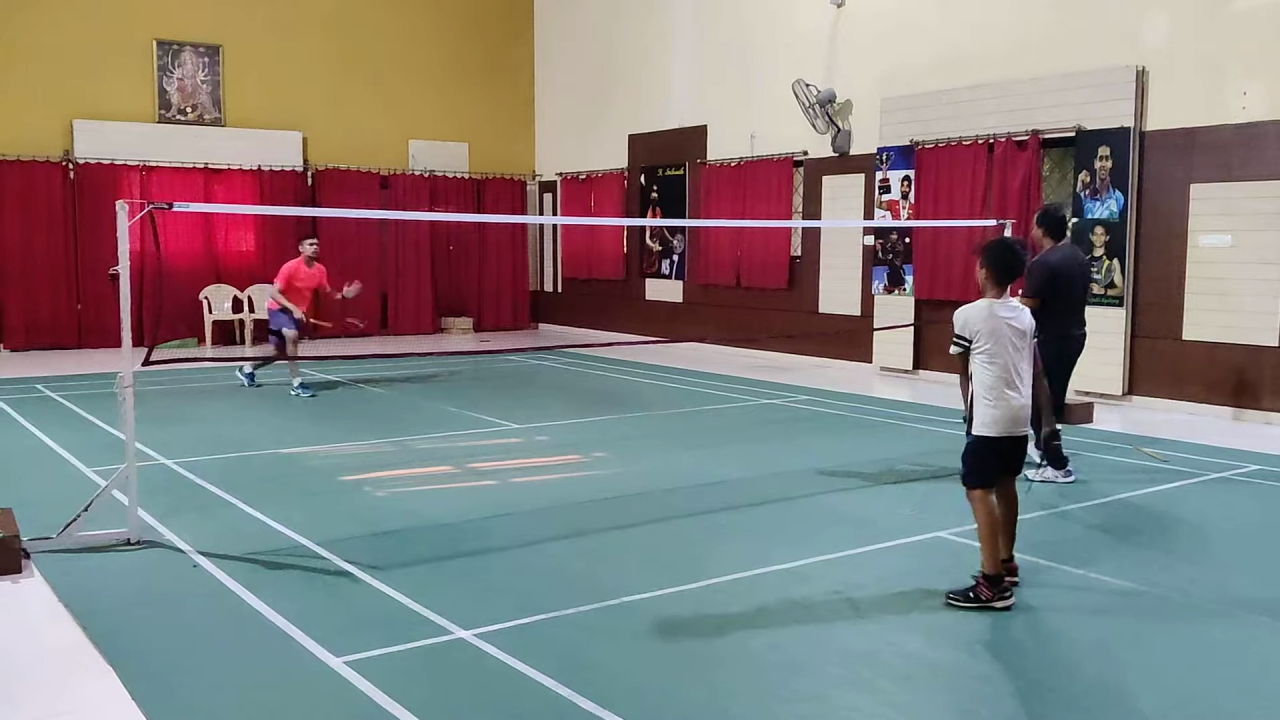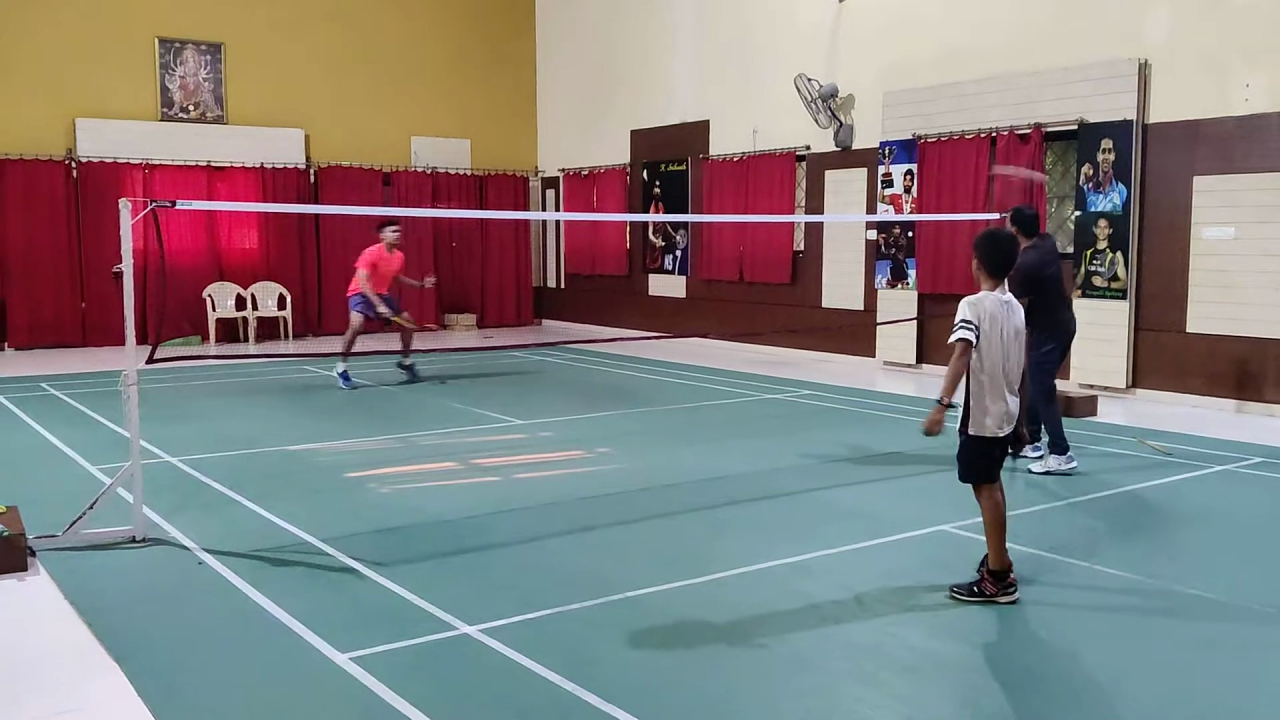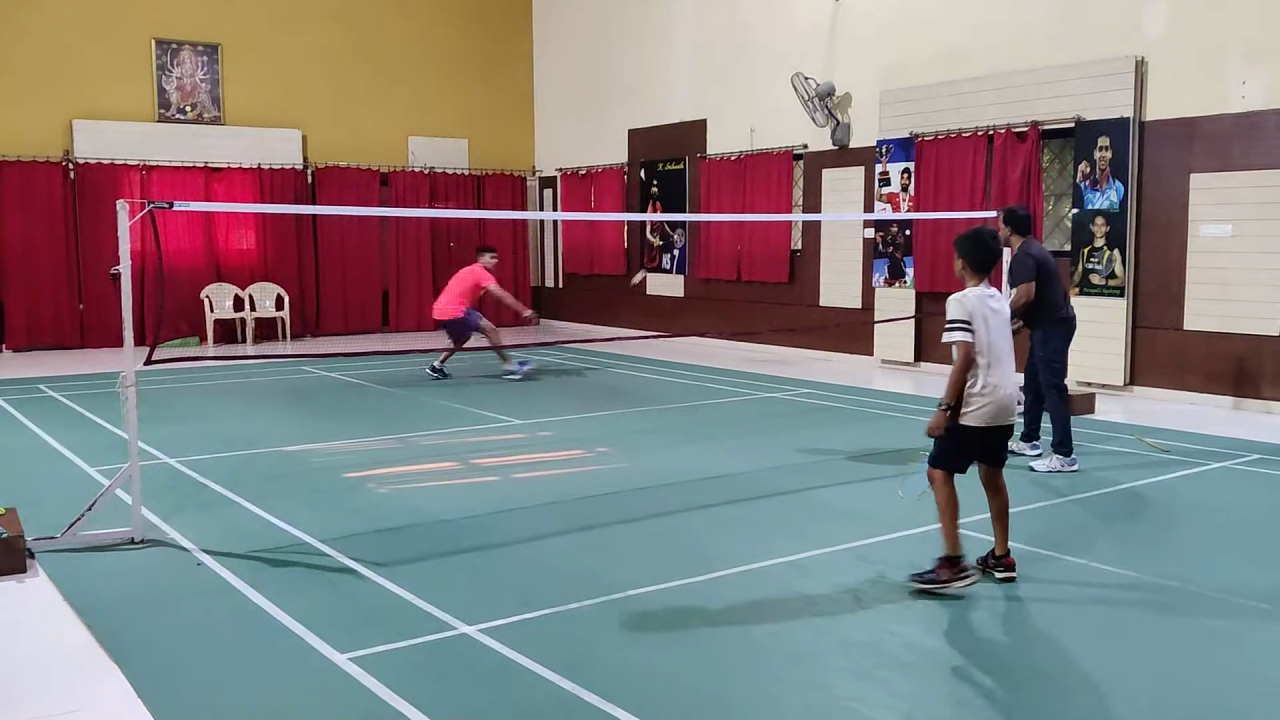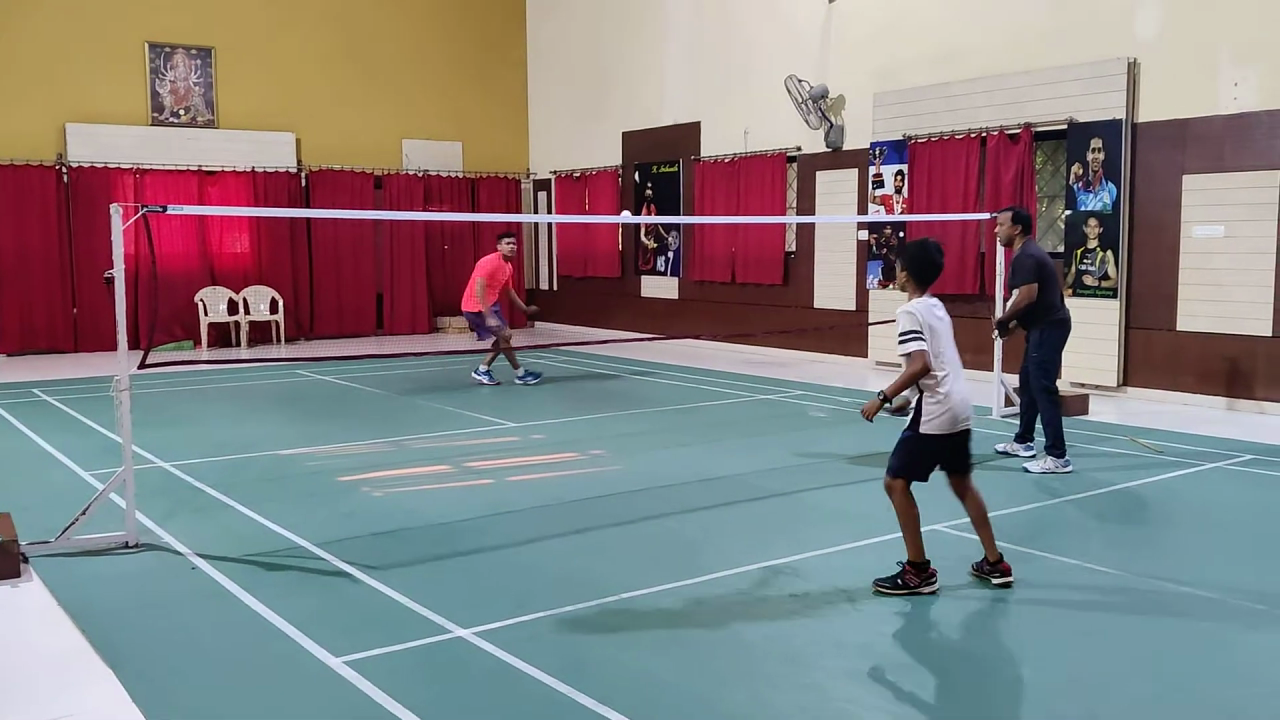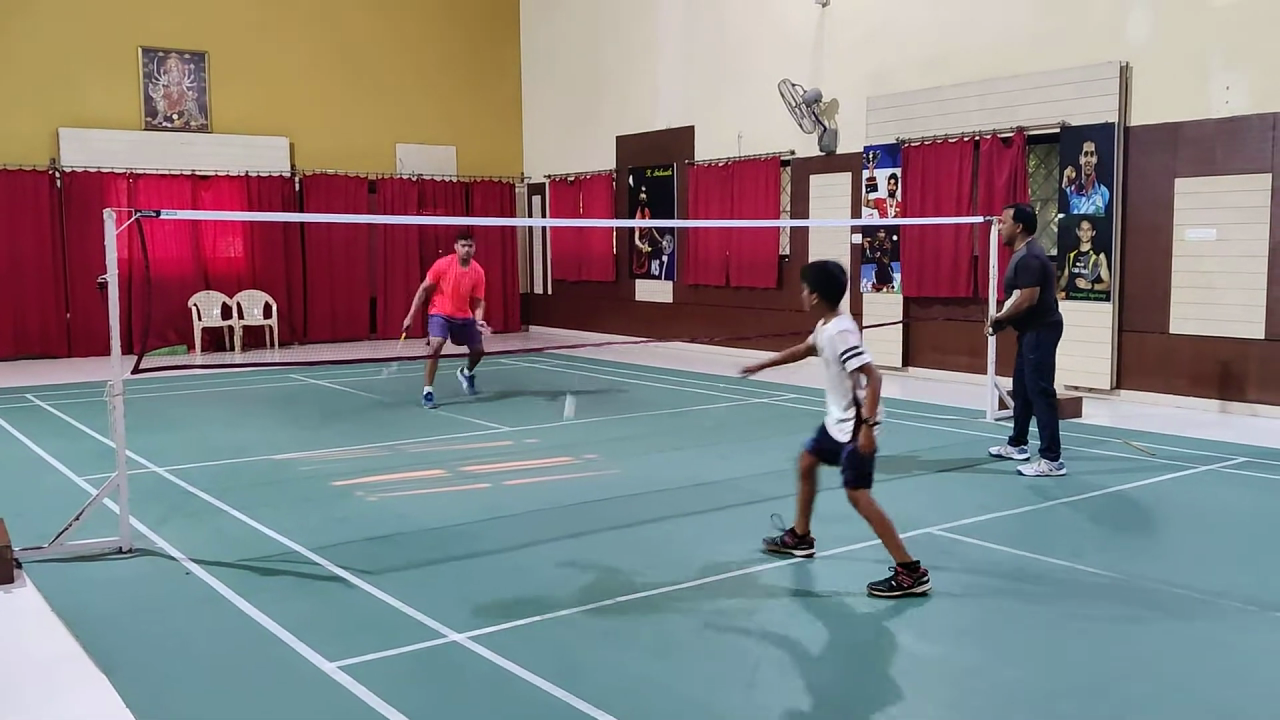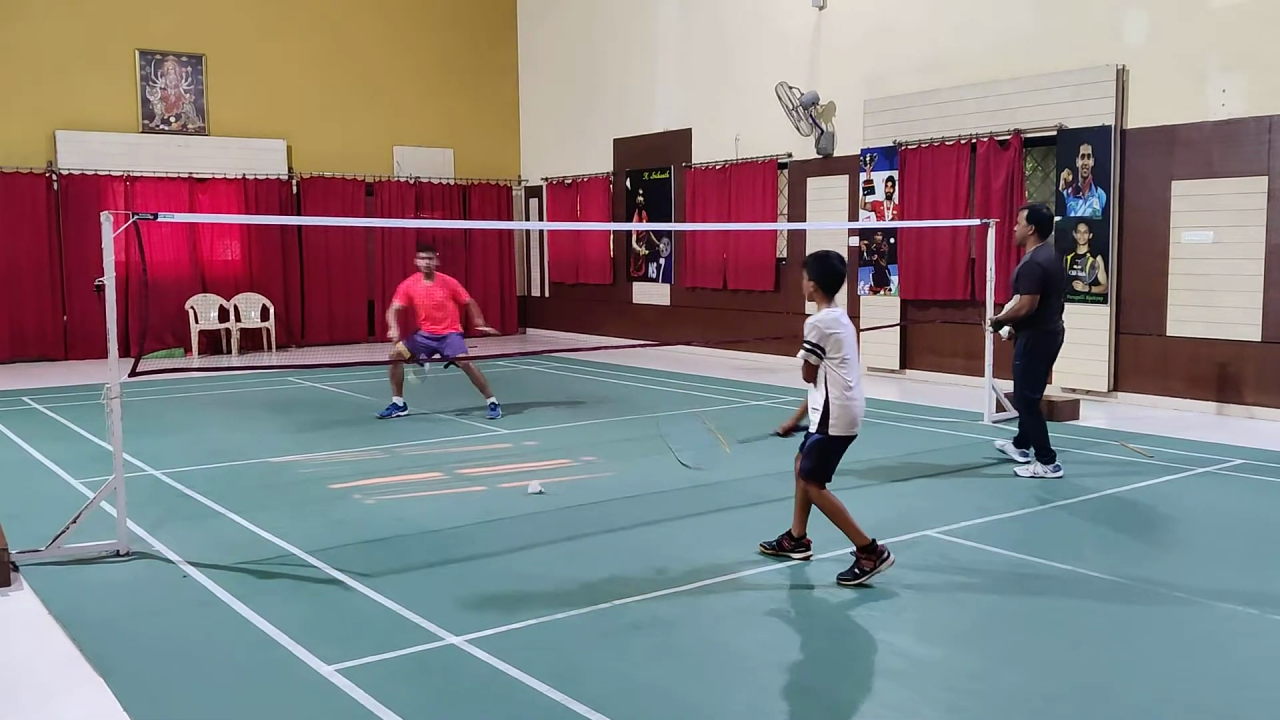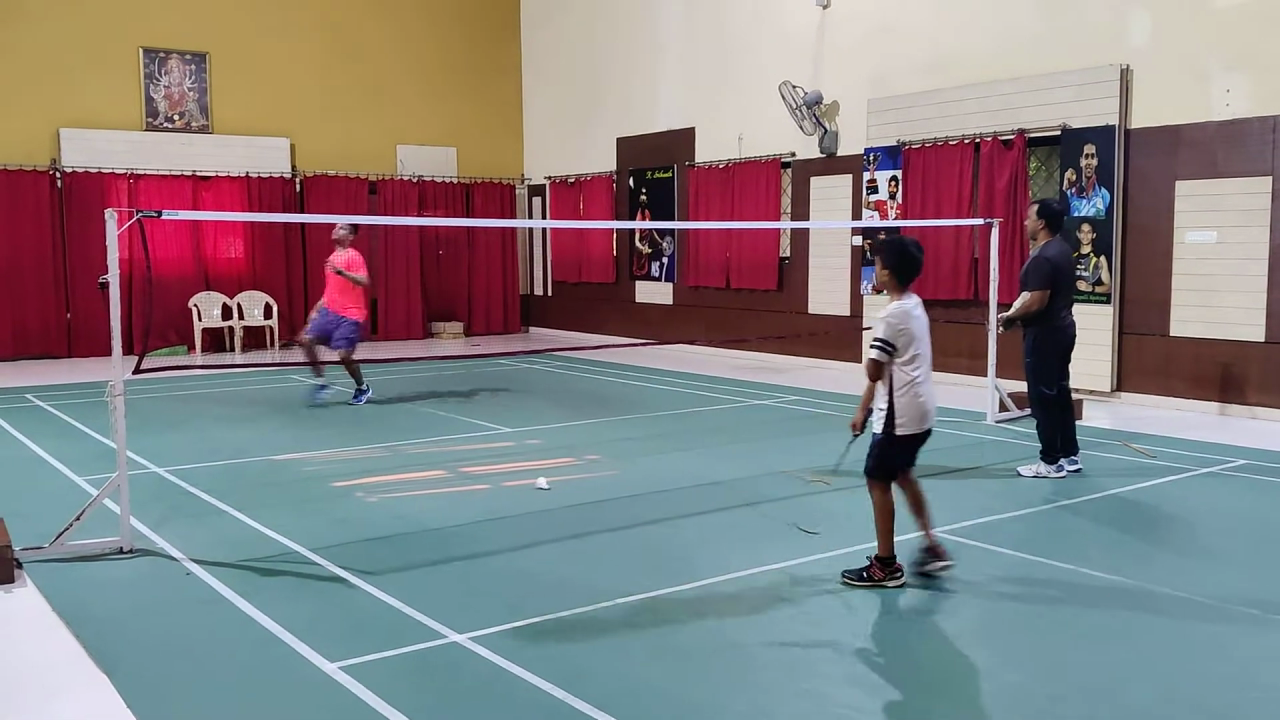
dt=0.5s
person 1, frame 1
left shoulder: (967, 315)
right shoulder: (1025, 315)
left elbow: (966, 373)
right elbow: (1036, 372)
left wrist: (971, 411)
right wrist: (1047, 420)
left hip: (988, 420)
right hip: (1019, 418)
left knee: (979, 493)
right knee: (1005, 487)
left ankle: (994, 584)
right ankle: (1006, 563)
person 1, frame 2
left shoulder: (974, 305)
right shoulder: (1016, 307)
left elbow: (960, 357)
right elbow: (1016, 366)
left wrist: (941, 406)
right wrist: (1016, 412)
left hip: (981, 415)
right hip: (1006, 412)
left knee: (985, 489)
right knee: (992, 484)
left ankle: (998, 579)
right ankle: (998, 560)
person 1, frame 3
left shoulder: (961, 301)
right shoulder: (1000, 300)
left elbow: (965, 358)
left wrist: (945, 408)
left hip: (977, 407)
right hip: (1005, 404)
left knee: (940, 474)
right knee: (992, 475)
left ankle: (953, 562)
right ankle: (1001, 557)
person 1, frame 4
left shoulder: (910, 312)
right shoulder: (937, 308)
left elbow: (920, 366)
left wrist: (883, 398)
left hip: (933, 415)
right hip: (958, 410)
left knee: (896, 483)
right knee: (962, 483)
left ankle: (919, 571)
right ankle: (994, 563)
person 1, frame 5
left shoulder: (841, 332)
right shoulder: (827, 327)
left elbow: (873, 376)
right elbow: (802, 349)
left wrist: (867, 424)
right wrist: (760, 365)
left hip: (854, 424)
right hip: (838, 420)
left knee: (859, 495)
right knee: (805, 464)
left ankle: (910, 572)
right ankle: (800, 536)
person 1, frame 6
left shoulder: (817, 323)
right shoulder: (839, 319)
left elbow: (809, 375)
left wrist: (802, 358)
right wrist: (797, 418)
left hip: (834, 417)
right hip: (834, 412)
left knee: (813, 485)
right knee: (802, 468)
left ankle: (870, 551)
right ankle: (797, 539)
person 1, frame 7
left shoulder: (889, 316)
right shoulder: (916, 306)
left elbow: (875, 373)
right wrist: (866, 409)
left hip: (899, 414)
right hip: (922, 410)
left knee: (878, 483)
right knee: (903, 476)
left ankle: (885, 566)
right ankle: (932, 548)
person 2, frame 1
left shoulder: (1041, 264)
right shoulder: (1080, 259)
left elbow: (1027, 308)
left hip: (1051, 340)
right hip: (1074, 336)
right knee: (1053, 398)
left ankle: (1059, 467)
right ankle: (1044, 448)
person 2, frame 2
left shoulder: (1022, 265)
right shoulder: (1046, 243)
left hip: (1046, 331)
right hip: (1061, 326)
left knee: (1041, 390)
right knee: (1033, 385)
left ankle: (1061, 454)
right ankle: (1031, 442)
person 2, frame 3
left shoulder: (1022, 256)
right shoulder: (1033, 249)
left elbow: (1025, 296)
right wrist: (1022, 321)
left hip: (1052, 327)
right hip: (1050, 324)
left knee: (1052, 387)
right knee: (1033, 381)
left ankle: (1064, 455)
right ankle: (1029, 440)
person 2, frame 4
left shoulder: (1024, 256)
right shoulder: (1029, 252)
left elbow: (1027, 297)
left wrist: (1003, 320)
right wrist: (1014, 323)
left hip: (1048, 328)
right hip: (1044, 326)
left knee: (1043, 389)
right knee: (1028, 383)
left ankle: (1057, 457)
right ankle: (1023, 441)
person 2, frame 5
left shoulder: (1029, 258)
right shoulder: (1024, 254)
left elbow: (1028, 299)
left wrist: (999, 318)
right wrist: (1003, 320)
left hip: (1040, 331)
right hip: (1032, 331)
left knee: (1040, 392)
right knee: (1022, 388)
left ankle: (1051, 460)
right ankle: (1017, 444)
person 2, frame 6
left shoulder: (1033, 263)
right shoulder: (1048, 256)
left elbow: (1026, 306)
left wrist: (998, 320)
right wrist: (1010, 321)
left hip: (1036, 337)
right hip: (1047, 333)
left knee: (1026, 398)
right knee: (1028, 394)
left ankle: (1047, 462)
right ankle: (1021, 446)
person 2, frame 7
left shoulder: (1043, 258)
right shoulder: (1063, 250)
left elbow: (1037, 302)
left wrist: (1009, 317)
right wrist: (1016, 315)
left hip: (1044, 334)
right hip: (1062, 329)
left knee: (1042, 398)
right knee: (1060, 394)
left ankle: (1051, 462)
right ankle: (1069, 455)
